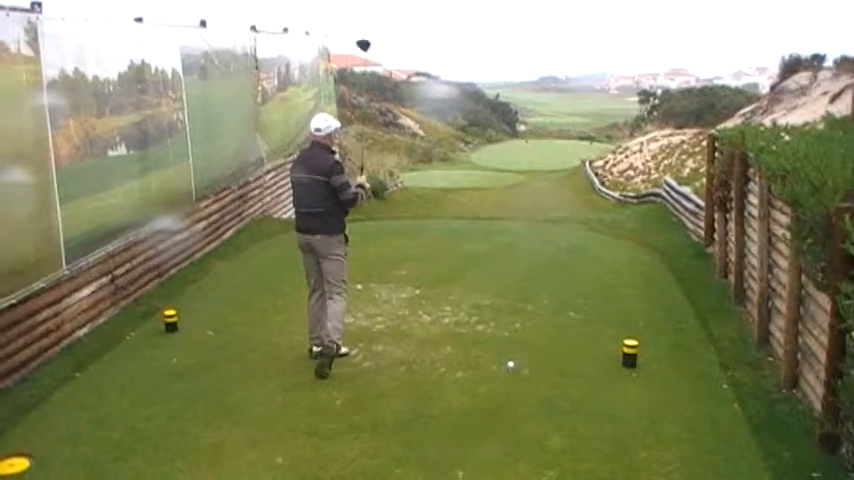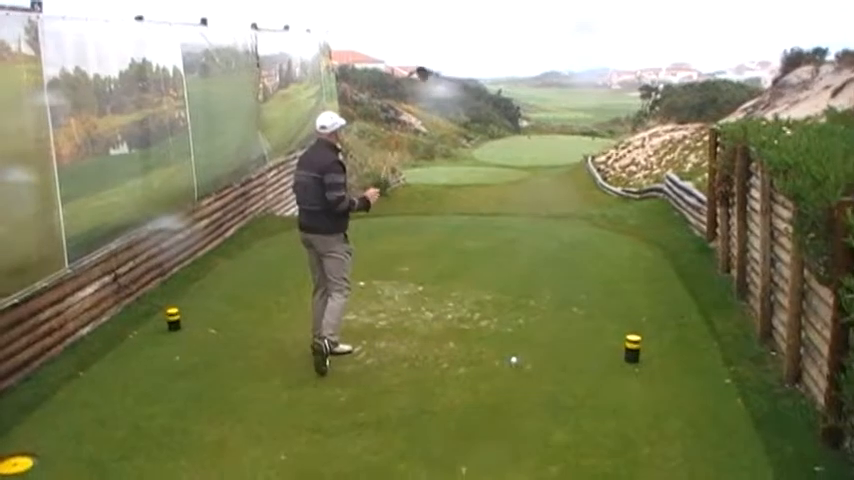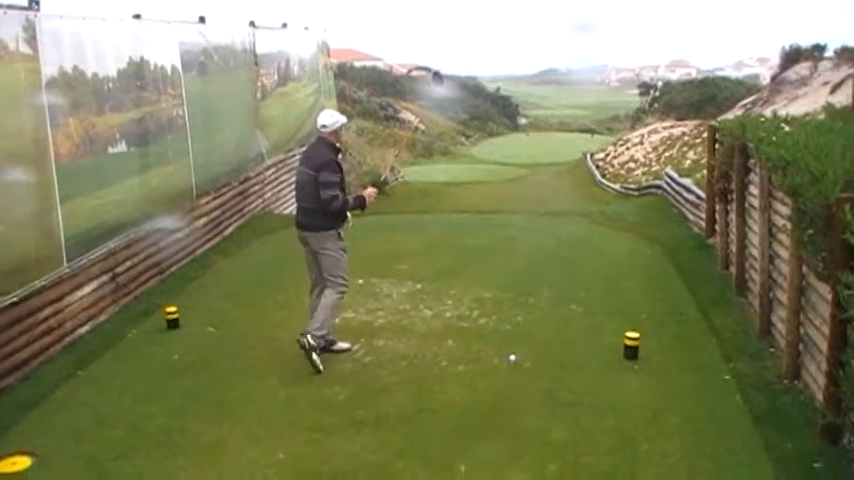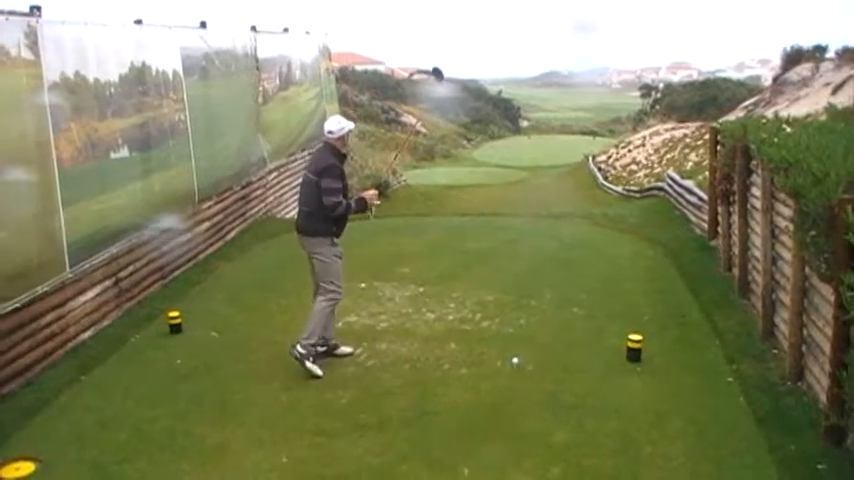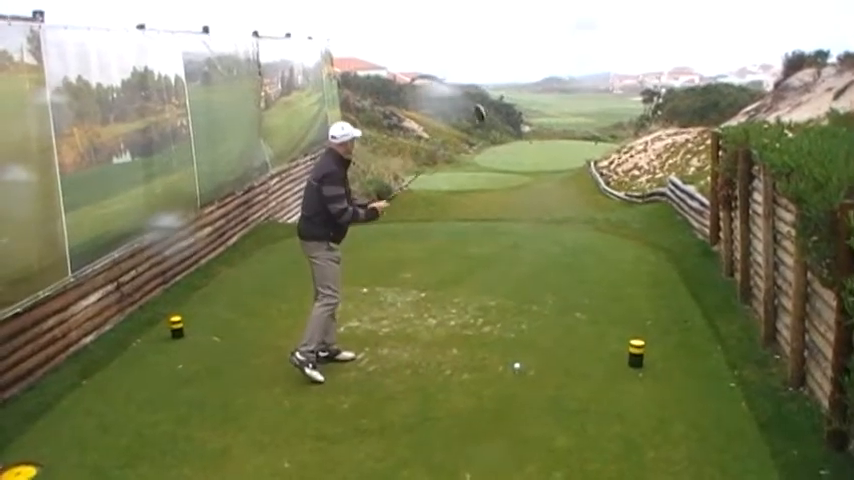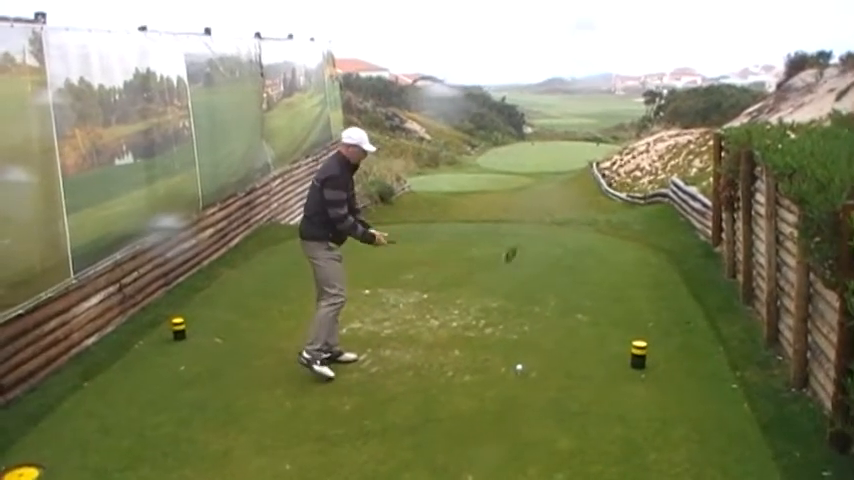
dt=0.3s
person 1, frame 1
left shoulder: (298, 162)
right shoulder: (330, 164)
right elbow: (351, 199)
left wrist: (345, 185)
right wrist: (361, 187)
left hip: (304, 233)
right hip: (329, 235)
left knee: (316, 290)
right knee: (337, 292)
left ankle: (317, 344)
right ankle: (330, 344)
person 1, frame 2
left shoulder: (305, 158)
right shoulder: (332, 161)
right elbow: (338, 202)
right wrist: (365, 200)
left hip: (308, 230)
right hip: (329, 233)
left knee: (321, 287)
right knee: (339, 289)
left ankle: (321, 340)
right ankle: (326, 340)
person 1, frame 3
left shoulder: (309, 154)
right shoulder: (328, 160)
right elbow: (332, 201)
left wrist: (353, 199)
right wrist: (361, 199)
left hip: (305, 228)
right hip: (324, 231)
left knee: (319, 285)
right knee: (337, 285)
left ankle: (321, 338)
right ankle: (313, 336)
person 1, frame 4
left shoulder: (321, 158)
right shoulder: (331, 165)
right elbow: (334, 206)
left wrist: (360, 201)
right wrist: (362, 202)
left hip: (312, 231)
right hip: (321, 235)
left knee: (324, 290)
right knee: (331, 292)
left ankle: (325, 341)
right ankle: (305, 347)
person 1, frame 5
left shoulder: (329, 164)
right shoulder: (332, 171)
left elbow: (339, 204)
right elbow: (341, 213)
left wrist: (367, 207)
right wrist: (372, 212)
left hip: (317, 236)
right hip: (320, 240)
left knee: (326, 294)
right knee: (328, 297)
left ankle: (326, 347)
right ankle: (304, 354)
person 1, frame 6
left shoulder: (341, 169)
right shoulder: (335, 174)
left elbow: (348, 210)
right elbow: (339, 218)
left wrist: (367, 229)
right wrist: (367, 237)
left hip: (323, 239)
right hip: (320, 241)
left knee: (327, 296)
right knee: (335, 296)
left ankle: (329, 349)
right ankle: (312, 353)
